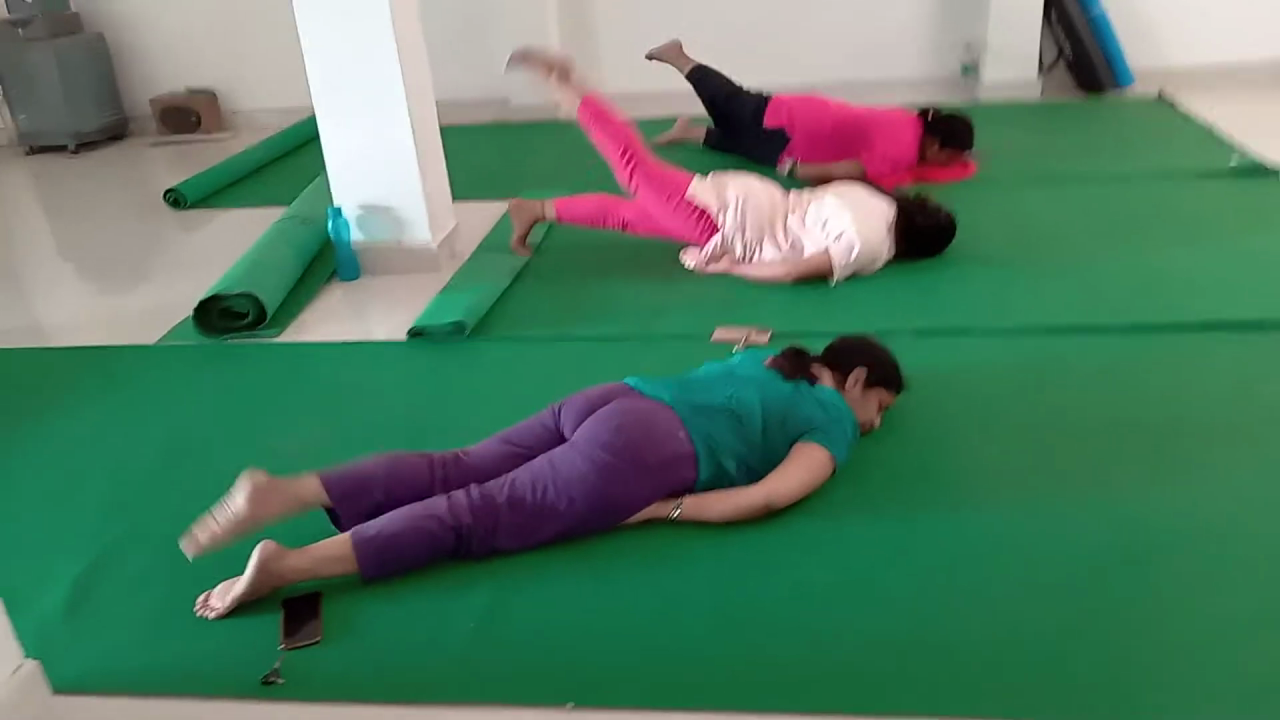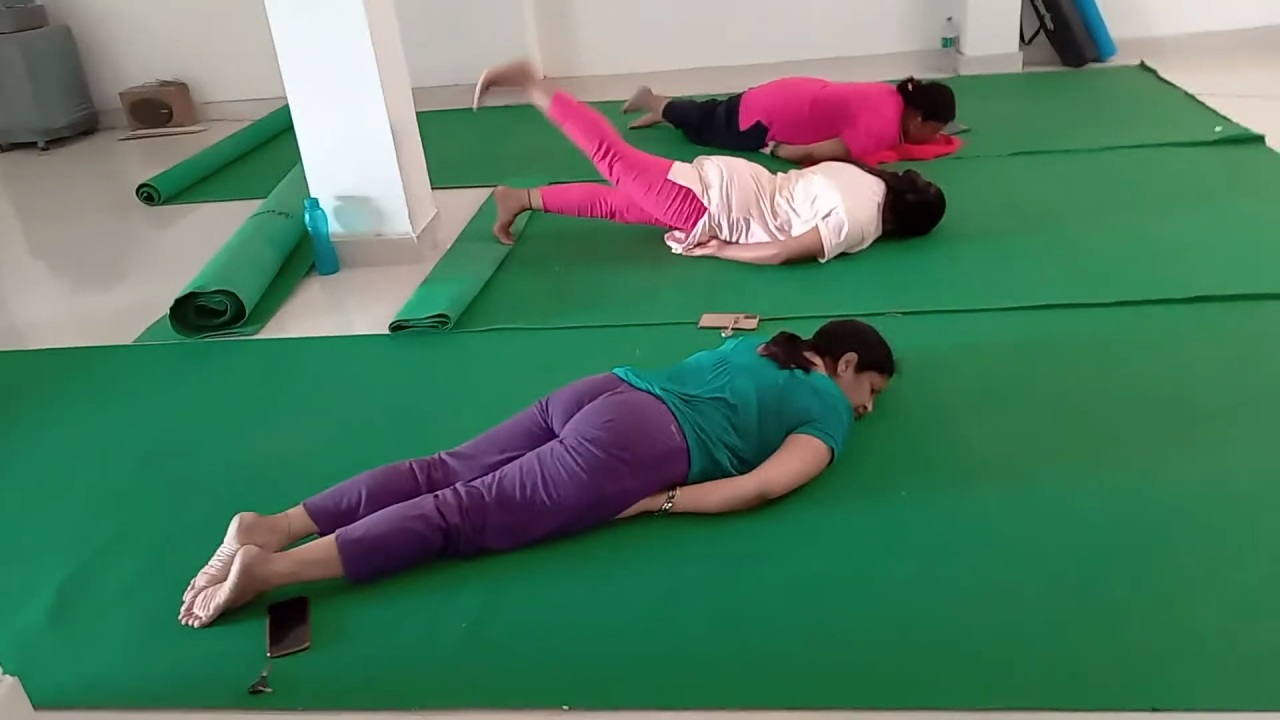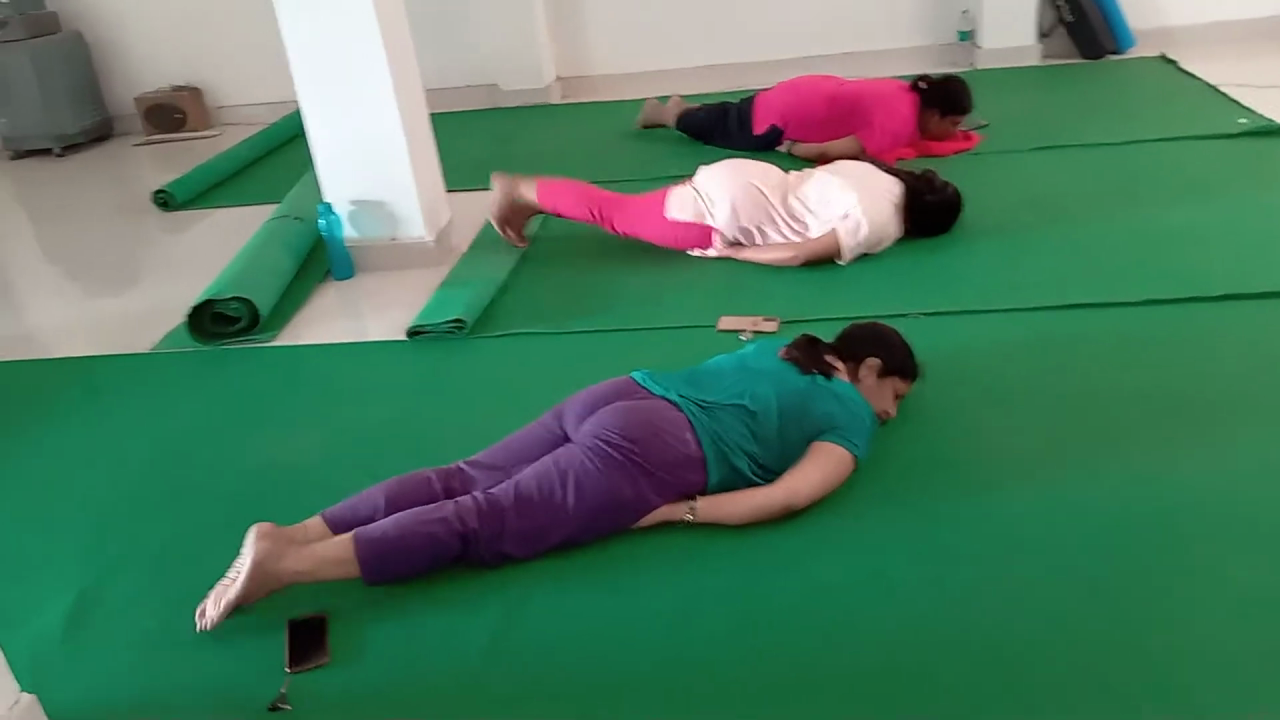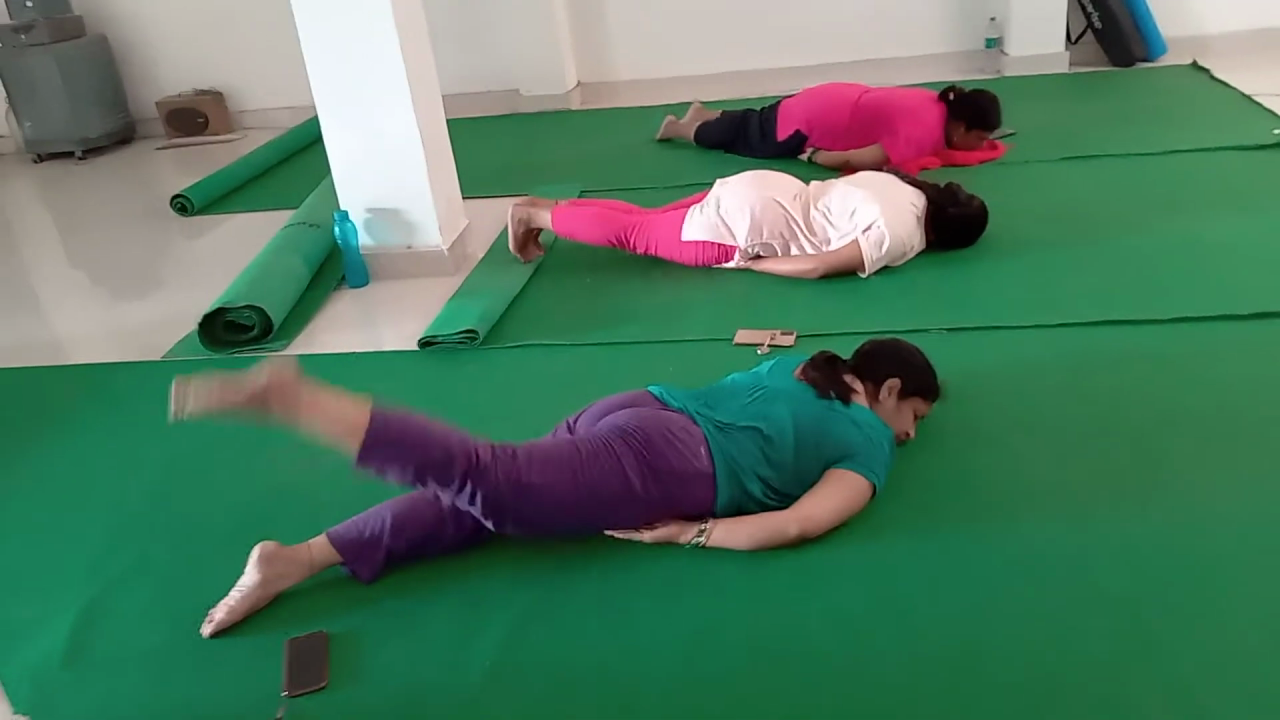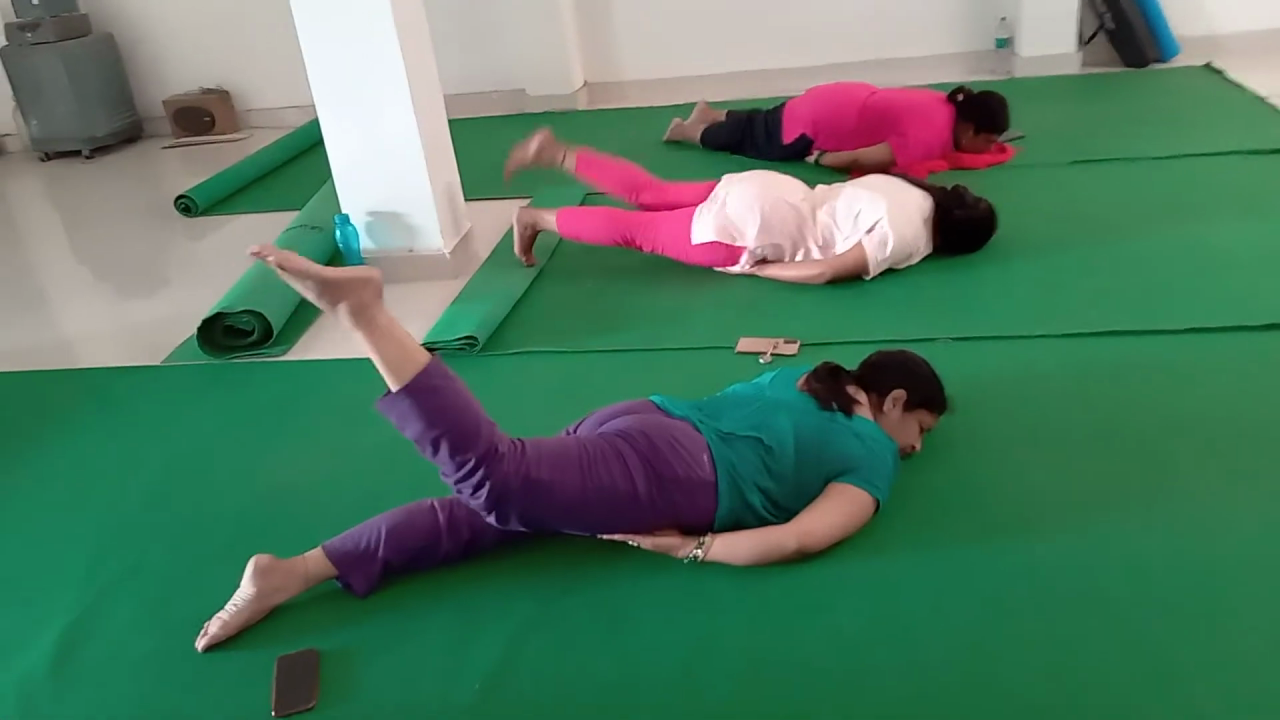
dt=0.3s
person 1, frame 1
left shoulder: (774, 360)
right shoulder: (834, 427)
right elbow: (768, 496)
right wrist: (665, 509)
left hip: (612, 399)
right hip: (643, 451)
left knee: (453, 471)
right knee: (475, 519)
left ankle: (278, 493)
right ankle: (284, 565)
person 1, frame 2
left shoulder: (766, 345)
right shoulder: (828, 411)
right elbow: (763, 485)
right wrist: (662, 502)
left hip: (599, 391)
right hip: (634, 444)
left knee: (441, 474)
right knee: (465, 515)
left ankle: (271, 526)
right ankle: (270, 567)
person 1, frame 3
left shoulder: (785, 350)
right shoulder: (851, 419)
right elbow: (787, 496)
right wrist: (681, 508)
left hip: (616, 396)
right hip: (649, 451)
left knee: (461, 482)
right knee: (480, 526)
left ankle: (290, 543)
right ankle: (284, 557)
person 1, frame 4
left shoulder: (803, 369)
right shoulder: (868, 445)
right elbow: (798, 524)
right wrist: (687, 531)
left hip: (631, 407)
right hip: (661, 459)
left knee: (462, 496)
right knee: (488, 483)
left ankle: (292, 559)
right ankle: (285, 395)
person 1, frame 5
left shoulder: (804, 382)
right shoulder: (873, 463)
right elbow: (801, 539)
right wrist: (687, 546)
left hip: (633, 417)
right hip: (664, 468)
left knee: (469, 517)
right knee: (493, 479)
left ankle: (289, 573)
right ankle: (363, 305)
person 2, frame 1
left shoulder: (876, 200)
right shoulder: (869, 247)
right elbow: (793, 272)
right wrist: (730, 267)
left hip: (748, 199)
right hip: (730, 219)
left knee: (628, 213)
right knee: (636, 169)
left ankle: (537, 210)
right ankle: (562, 80)
person 2, frame 2
left shoulder: (865, 176)
right shoulder: (858, 224)
right elbow: (782, 254)
right wrist: (718, 250)
left hip: (736, 181)
right hip: (715, 202)
left knee: (611, 201)
right knee: (612, 157)
left ankle: (522, 198)
right ankle: (530, 84)
person 2, frame 3
left shoulder: (880, 175)
right shoulder: (877, 225)
right elbow: (799, 255)
right wrist: (736, 252)
left hip: (746, 179)
right hip: (730, 213)
left knee: (628, 206)
right knee: (617, 214)
left ankle: (529, 196)
right ankle: (518, 189)
person 2, frame 4
left shoulder: (902, 185)
right shoulder: (900, 236)
right elbow: (819, 266)
right wrist: (752, 263)
left hip: (763, 188)
right hip: (746, 228)
left knee: (645, 219)
right knee: (634, 234)
left ankle: (547, 205)
right ankle: (536, 216)
person 2, frame 5
left shoulder: (912, 193)
right shoulder: (906, 239)
right elbow: (825, 271)
right wrist: (757, 270)
left hip: (768, 193)
right hip: (755, 230)
left knee: (647, 194)
right knee: (640, 229)
left ankle: (552, 151)
right ankle: (539, 219)
person 3, frame 1
left shoulder: (914, 123)
right shoulder: (898, 153)
right elbow: (826, 174)
right wrist: (792, 168)
left hip: (805, 118)
right hip: (785, 127)
right knee: (731, 102)
left ankle: (689, 130)
right ankle: (679, 57)
person 3, frame 2
left shoulder: (897, 96)
right shoulder: (882, 130)
right elbow: (814, 154)
right wrist: (774, 150)
left hip: (794, 96)
right hip: (768, 116)
left knee: (713, 119)
right knee: (707, 124)
left ankle: (662, 110)
right ankle: (651, 102)
person 3, frame 3
left shoulder: (912, 93)
right shoulder: (898, 127)
right elbow: (827, 152)
right wrist: (790, 148)
left hip: (807, 93)
right hip: (781, 118)
left knee: (729, 118)
right knee: (720, 128)
left ankle: (682, 107)
right ankle: (663, 114)
person 3, frame 4
left shoulder: (939, 103)
right shoulder: (925, 136)
right elbow: (851, 160)
right wrist: (812, 156)
left hip: (834, 100)
right hip: (806, 124)
left knee: (753, 126)
right knee: (746, 136)
left ankle: (703, 114)
right ankle: (681, 129)
person 3, frame 5
left shoulder: (948, 105)
right shoulder: (932, 140)
right elbow: (858, 160)
right wrist: (819, 159)
left hip: (839, 100)
right hip: (812, 124)
left knee: (762, 125)
right knee: (749, 138)
left ankle: (709, 114)
right ankle: (688, 131)
